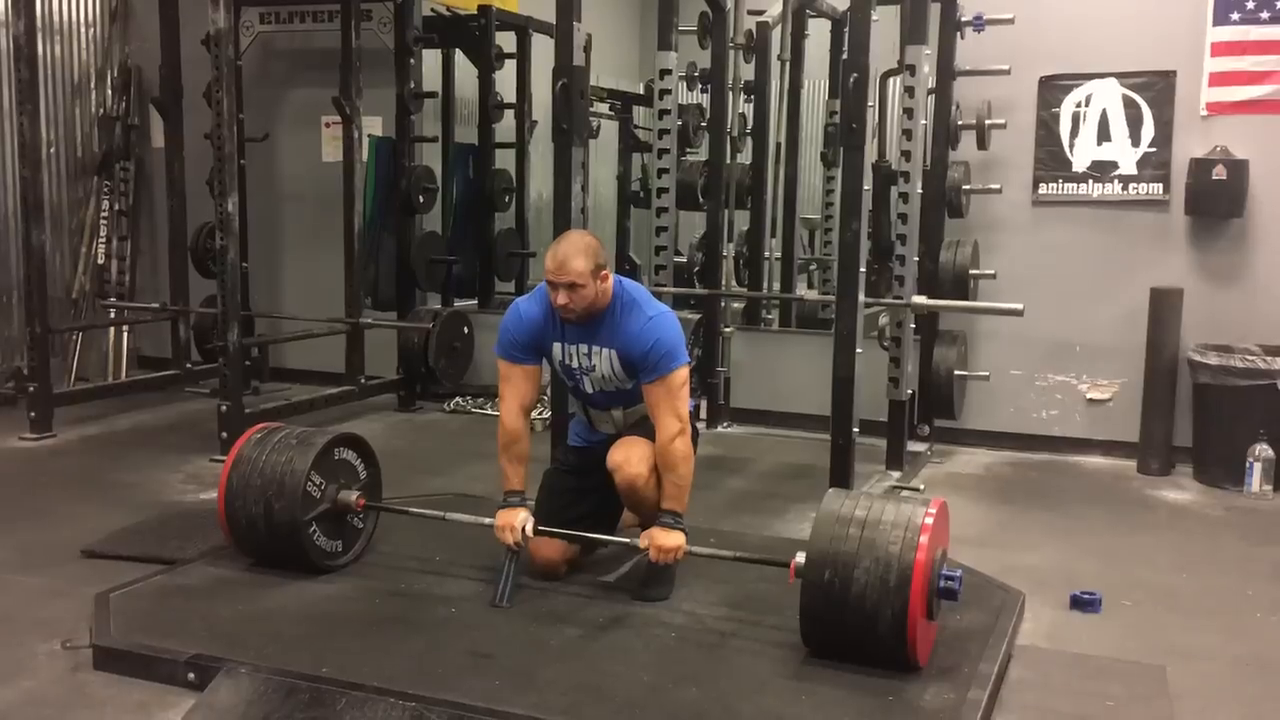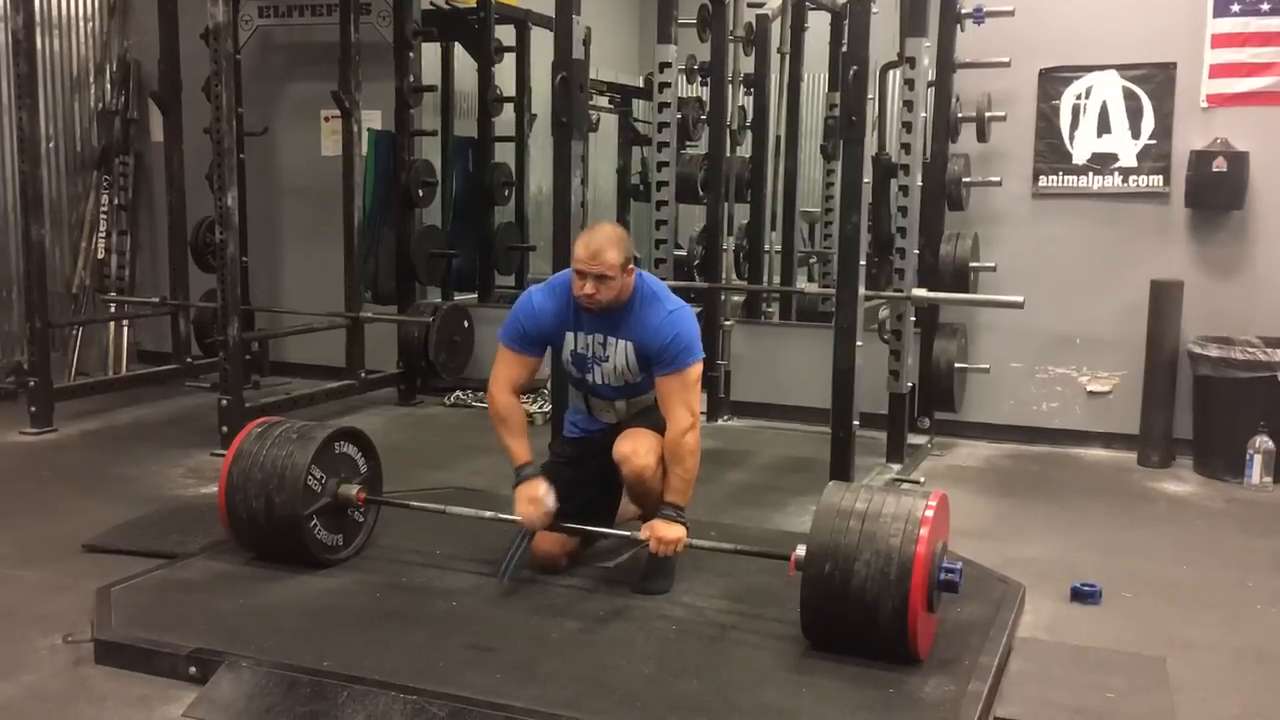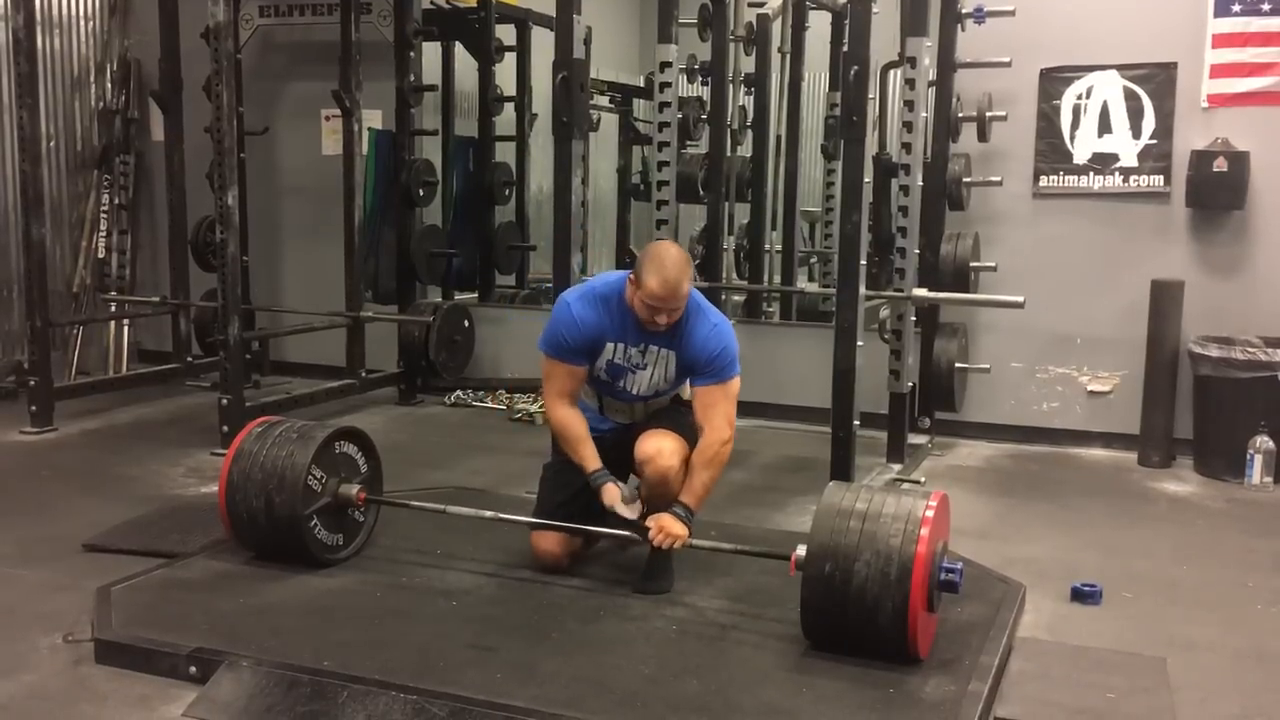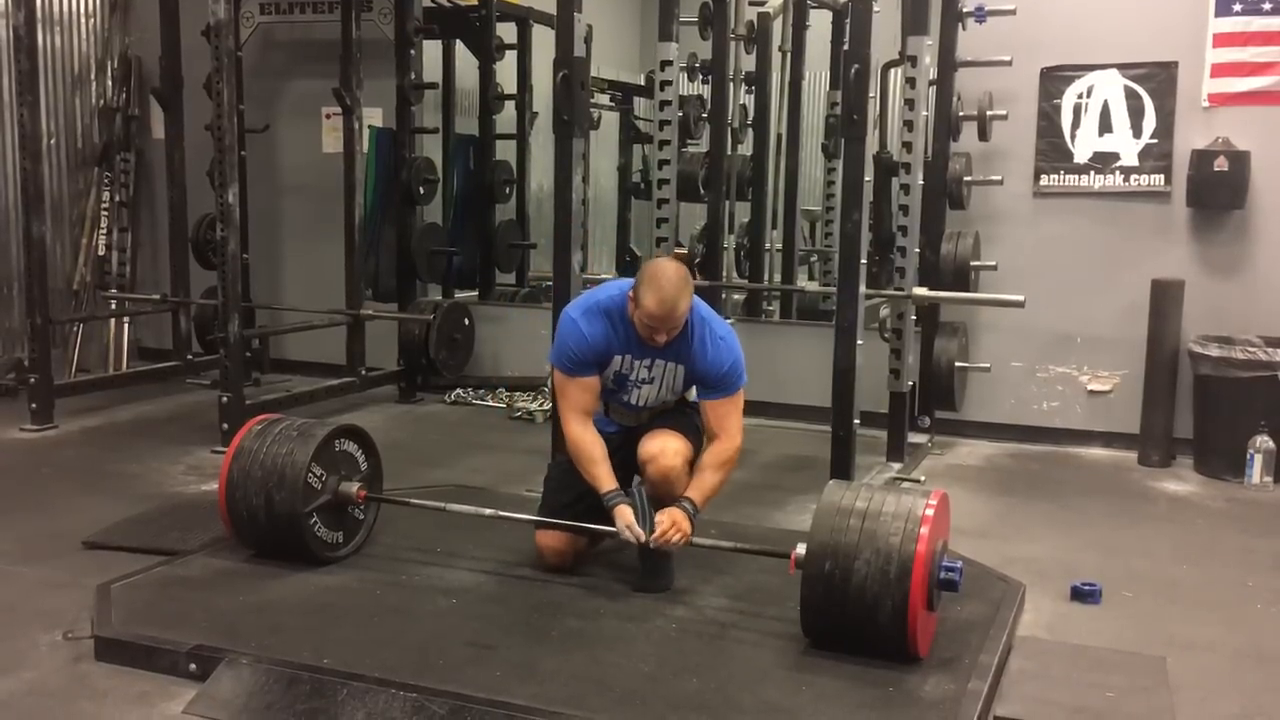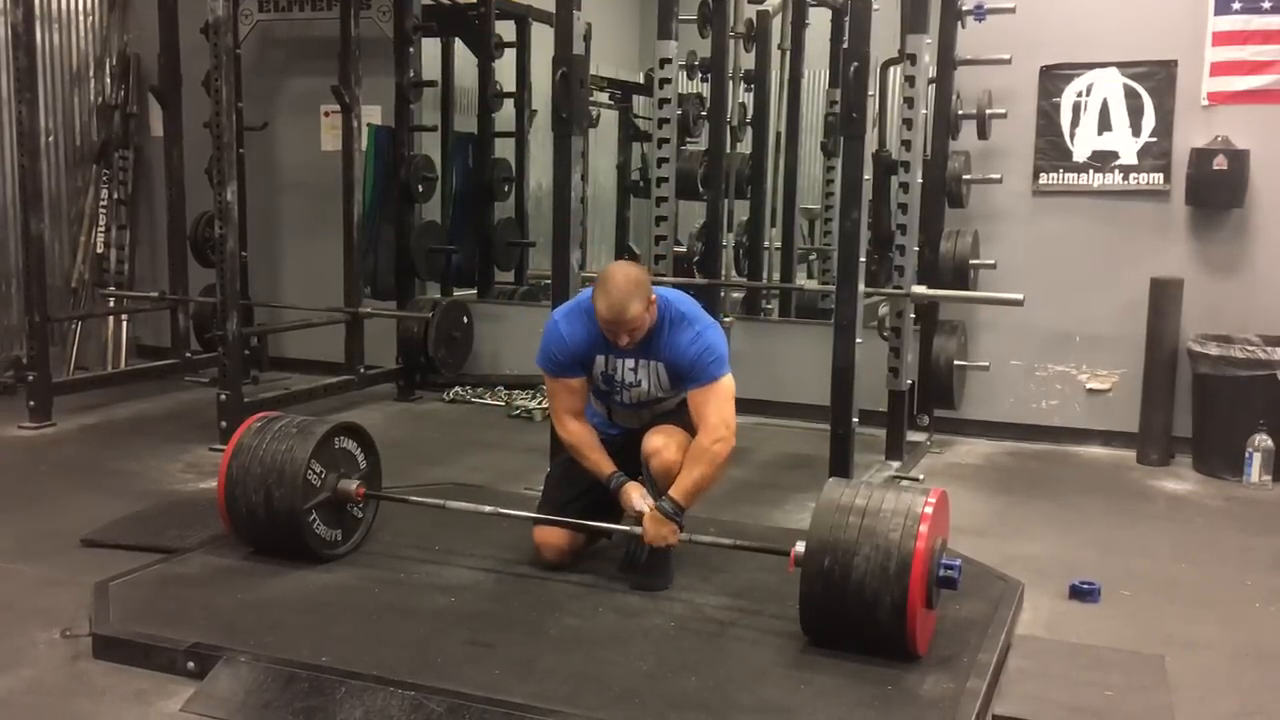
dt=0.7s
person 1, frame 1
left shoulder: (651, 324)
right shoulder: (525, 317)
left elbow: (673, 426)
right elbow: (514, 410)
left wrist: (671, 520)
right wrist: (513, 499)
left hip: (653, 425)
right hip: (591, 432)
left knee: (627, 467)
right knee: (547, 559)
left ankle: (656, 534)
right ankle: (615, 516)
person 1, frame 2
left shoulder: (669, 319)
right shoulder: (540, 304)
left elbow: (683, 421)
right elbow: (502, 391)
left wrist: (672, 513)
right wrist: (526, 474)
left hip: (653, 413)
right hip: (588, 423)
left knee: (635, 458)
right knee: (546, 553)
left ankle: (659, 543)
right ankle: (620, 509)
person 1, frame 3
left shoulder: (711, 332)
right shoulder: (577, 309)
left elbow: (718, 433)
right elbow: (559, 403)
left wrist: (682, 511)
right wrist: (600, 479)
left hip: (663, 414)
right hip: (594, 421)
left knee: (659, 458)
right knee: (550, 553)
left ankle: (659, 543)
right ankle: (622, 511)
person 1, frame 4
left shoulder: (716, 342)
right shoulder: (583, 321)
left elbow: (725, 440)
right elbow: (579, 424)
left wrist: (687, 508)
right wrist: (616, 502)
left hip: (668, 417)
right hip: (602, 421)
left knee: (662, 459)
right knee: (554, 550)
left ankle: (660, 549)
person 1, frame 5
left shoulder: (696, 332)
right shoulder: (566, 327)
left elbow: (718, 436)
right elbow: (569, 420)
left wrist: (669, 511)
right wrist: (618, 483)
left hip: (669, 419)
right hip: (603, 428)
left knee: (663, 452)
right knee: (552, 549)
left ankle: (657, 543)
right ankle: (610, 512)
